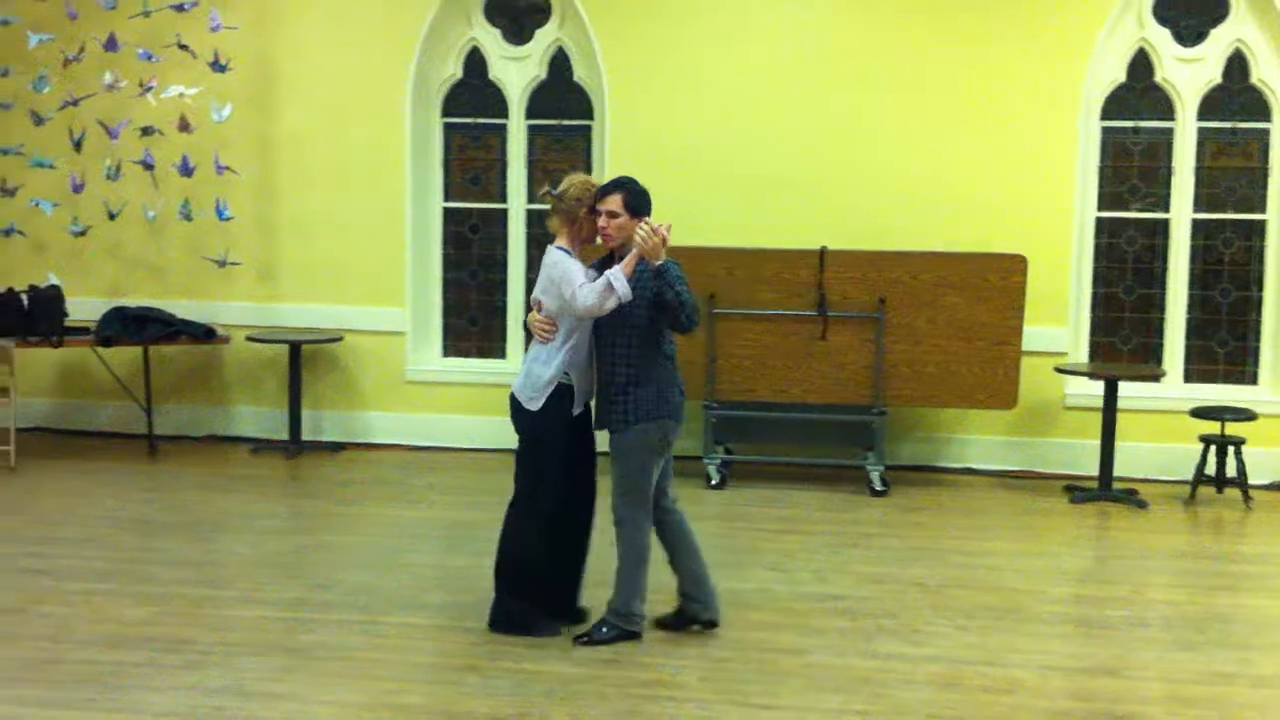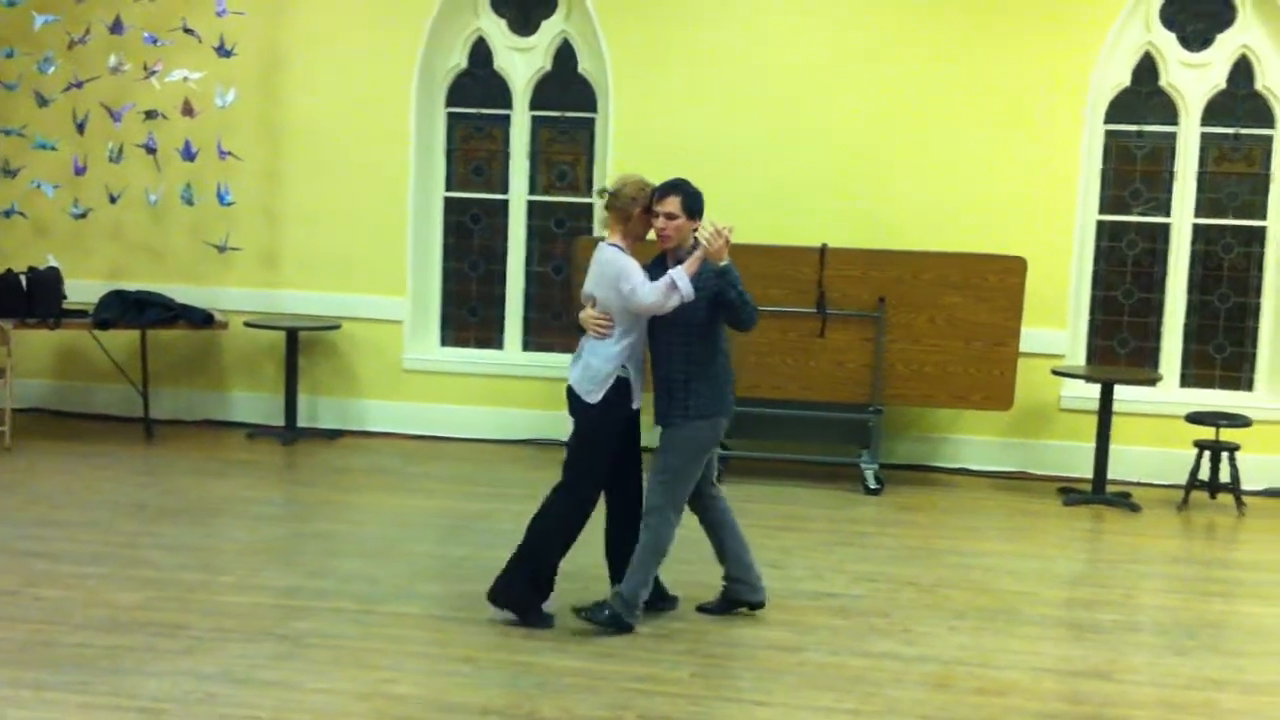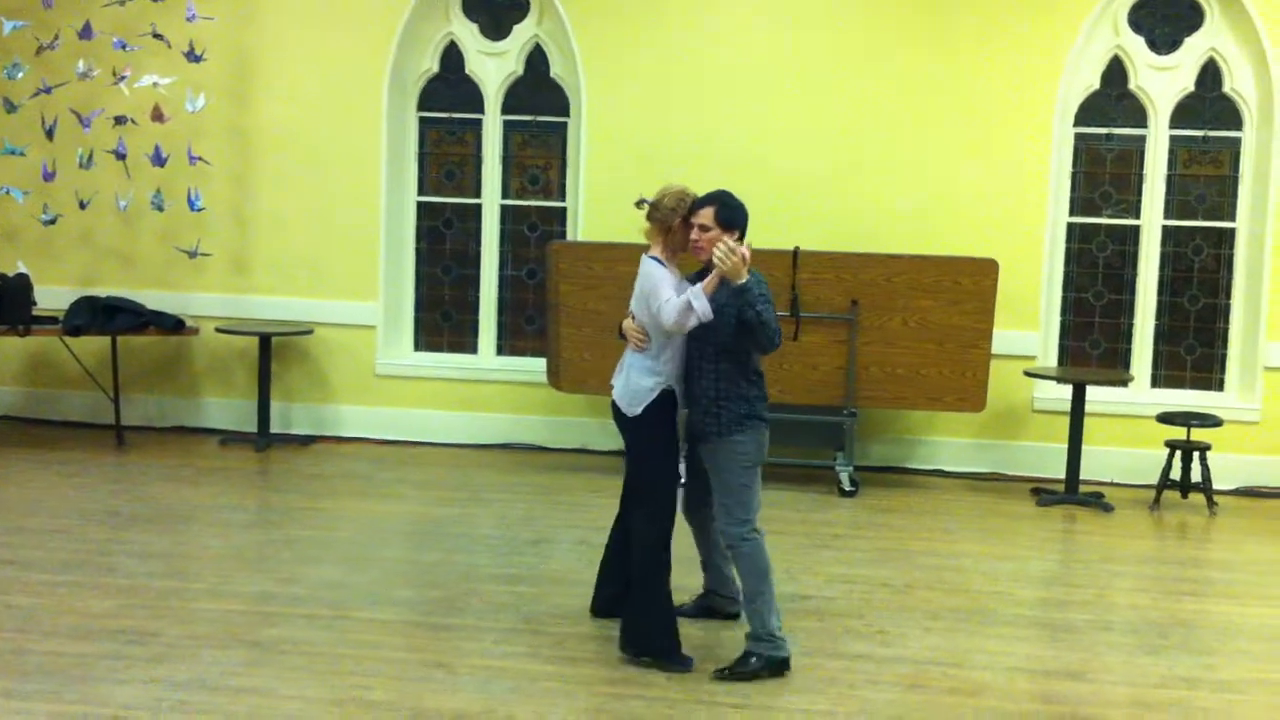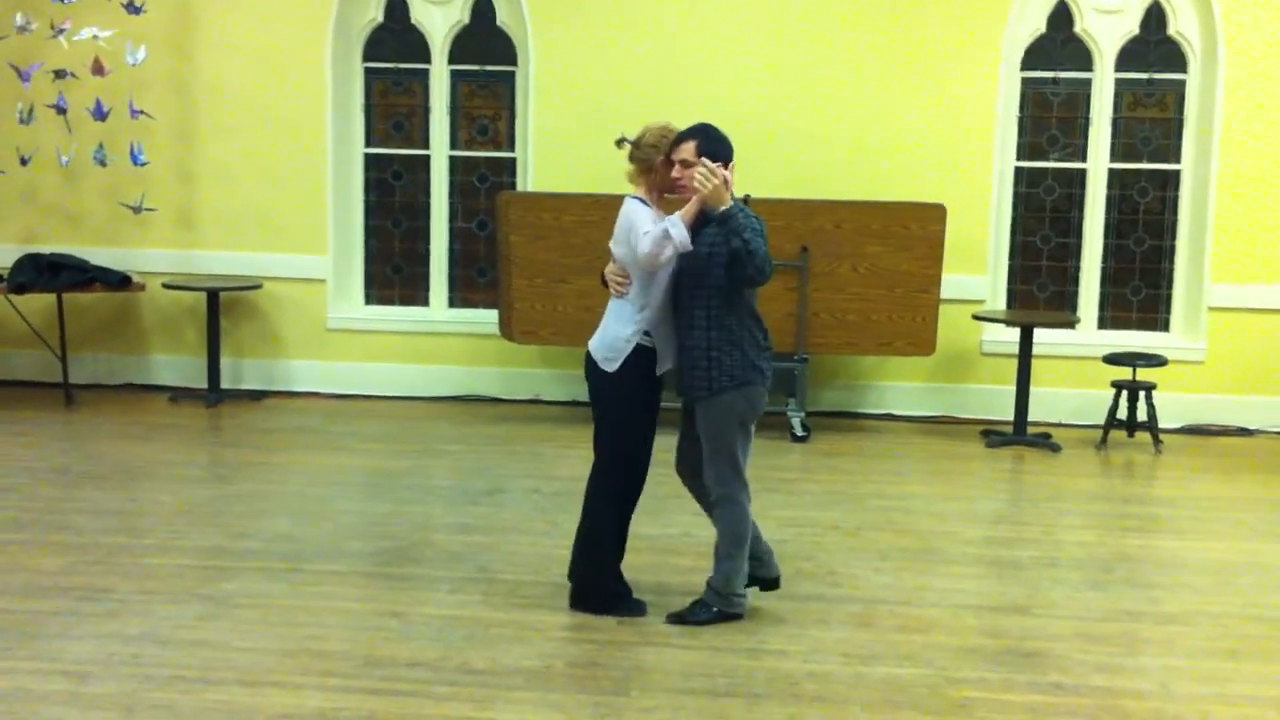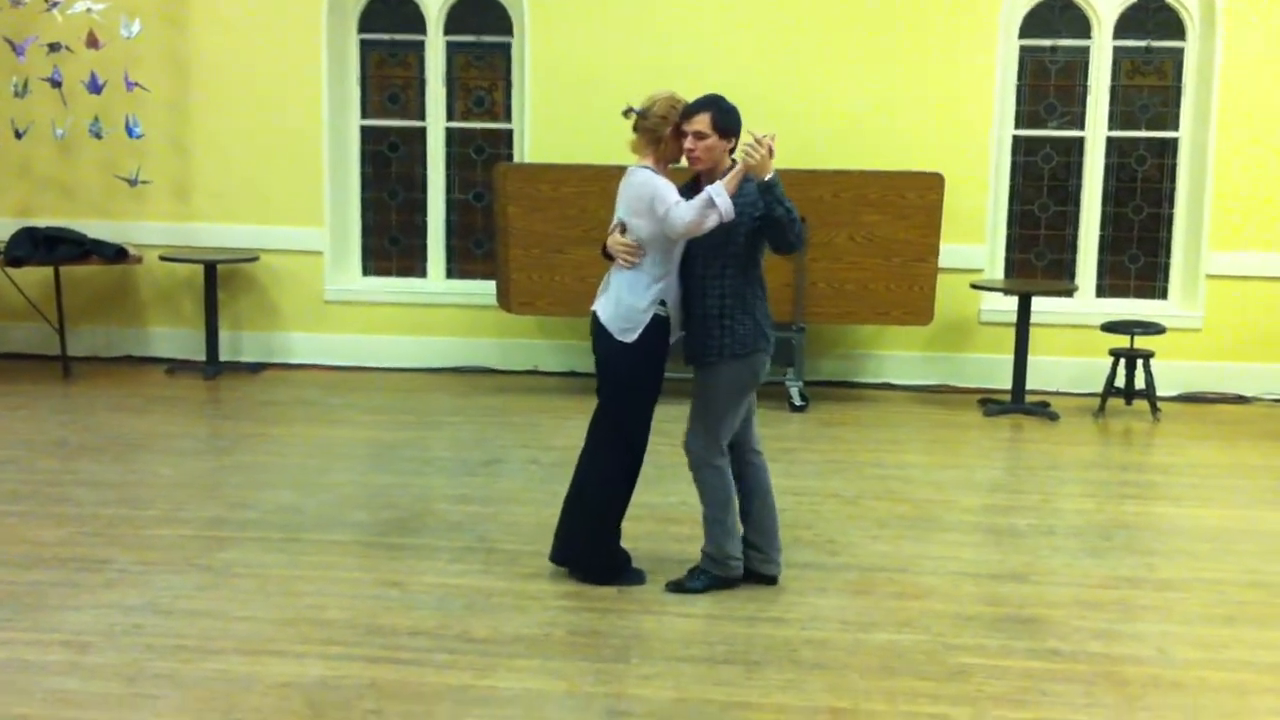
dt=1s
person 1, frame 1
left shoulder: (658, 272)
right shoulder: (599, 272)
left elbow: (688, 322)
left wrist: (658, 262)
right wrist: (536, 319)
left hip: (648, 408)
right hip: (627, 408)
left knee: (631, 512)
right knee: (661, 507)
left ankle: (625, 617)
right ankle: (700, 603)
person 1, frame 2
left shoulder: (711, 271)
right shoulder: (651, 273)
left elbow: (746, 321)
right elbow: (617, 311)
left wrist: (722, 265)
right wrist: (587, 315)
left hip: (702, 406)
right hip: (679, 405)
left knee: (661, 503)
right knee: (704, 496)
left ankle: (625, 606)
right ankle: (746, 587)
person 1, frame 3
left shoulder: (748, 286)
right shoulder: (698, 283)
left elbow: (768, 341)
left wrist: (740, 281)
right wrist: (631, 325)
left hip: (738, 427)
right hip: (704, 423)
left knee: (739, 530)
right knee: (698, 511)
left ankle: (769, 646)
right ankle: (721, 596)
person 1, frame 4
left shoulder: (738, 222)
right shoulder: (690, 225)
left elbow: (758, 272)
left wrist: (724, 208)
right wrist: (615, 271)
left hip: (733, 375)
right hip: (701, 374)
left knee: (724, 485)
right knee: (694, 472)
left ankle: (726, 596)
right ankle: (758, 563)
person 1, frame 5
left shoulder: (751, 195)
right shoulder: (685, 195)
left elbow: (791, 242)
right elbow: (650, 244)
left wrist: (767, 179)
right wrist: (614, 243)
left hip: (738, 344)
right hip: (709, 343)
left knee: (704, 448)
right knee: (741, 450)
left ankle: (721, 561)
right ankle: (761, 558)
person 2, frame 1
left shoulder: (568, 261)
right shoulder: (561, 263)
right elbow: (588, 303)
right wrist: (635, 257)
left hip: (569, 399)
right hip: (545, 400)
left knee: (575, 498)
right knee: (535, 501)
left ankle: (554, 599)
right ankle: (512, 610)
person 2, frame 2
left shoulder: (611, 256)
right shoulder: (616, 261)
right elbow: (651, 300)
right wrist: (697, 258)
left hip: (611, 389)
right hip: (602, 392)
left knee: (626, 491)
right knee: (577, 491)
right ankle: (519, 589)
person 2, frame 3
left shoulder: (662, 269)
right shoulder: (656, 272)
right elbow: (675, 318)
right wrist: (717, 277)
left hip: (649, 401)
right hip: (647, 403)
left knee: (641, 502)
right knee: (655, 513)
left ankle: (613, 596)
right ankle: (649, 637)
person 2, frame 4
left shoulder: (646, 211)
right shoulder: (638, 214)
right elbow: (653, 252)
right wrist: (699, 200)
left hip: (637, 358)
right hip: (623, 361)
left knee: (624, 470)
right knee: (616, 472)
left ankle: (593, 575)
right ankle: (598, 589)
person 2, frame 5
left shoulder: (637, 179)
right shoulder: (652, 186)
right elbow: (687, 221)
right wrist: (742, 171)
left hip: (619, 324)
right hip: (635, 330)
left knee: (608, 437)
right knee: (622, 444)
left ankle: (576, 546)
right ankle: (597, 559)
